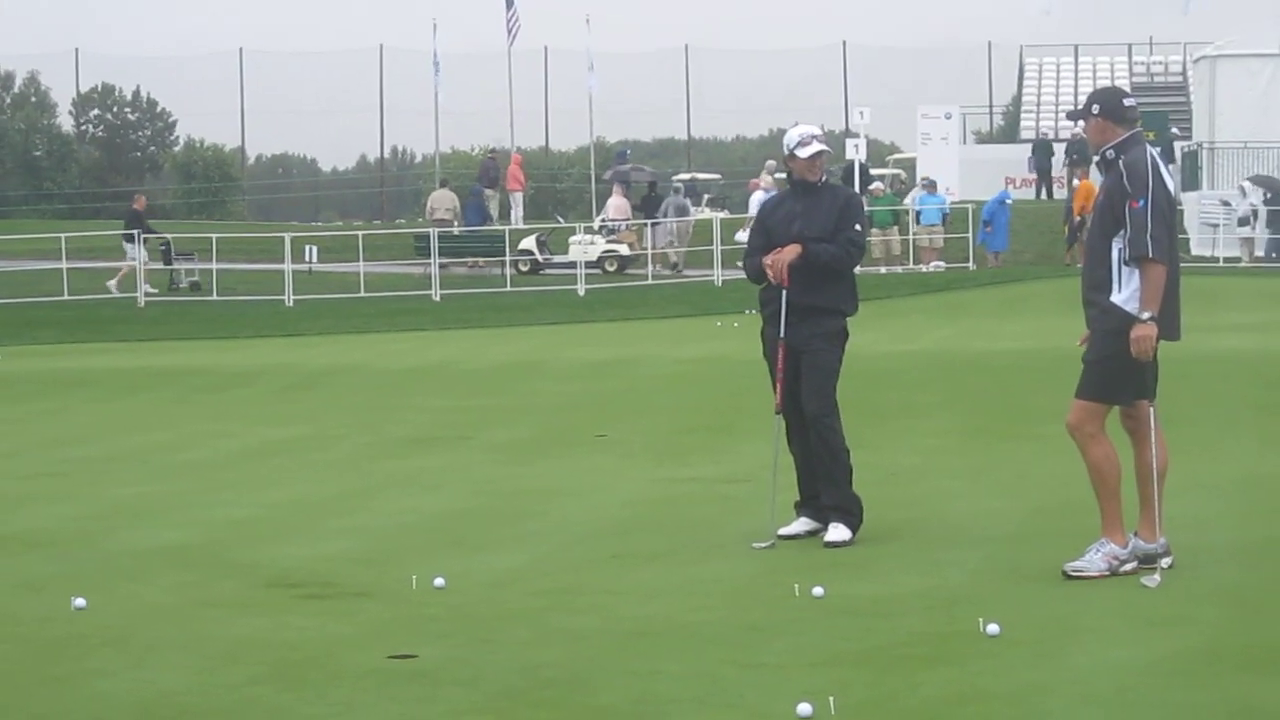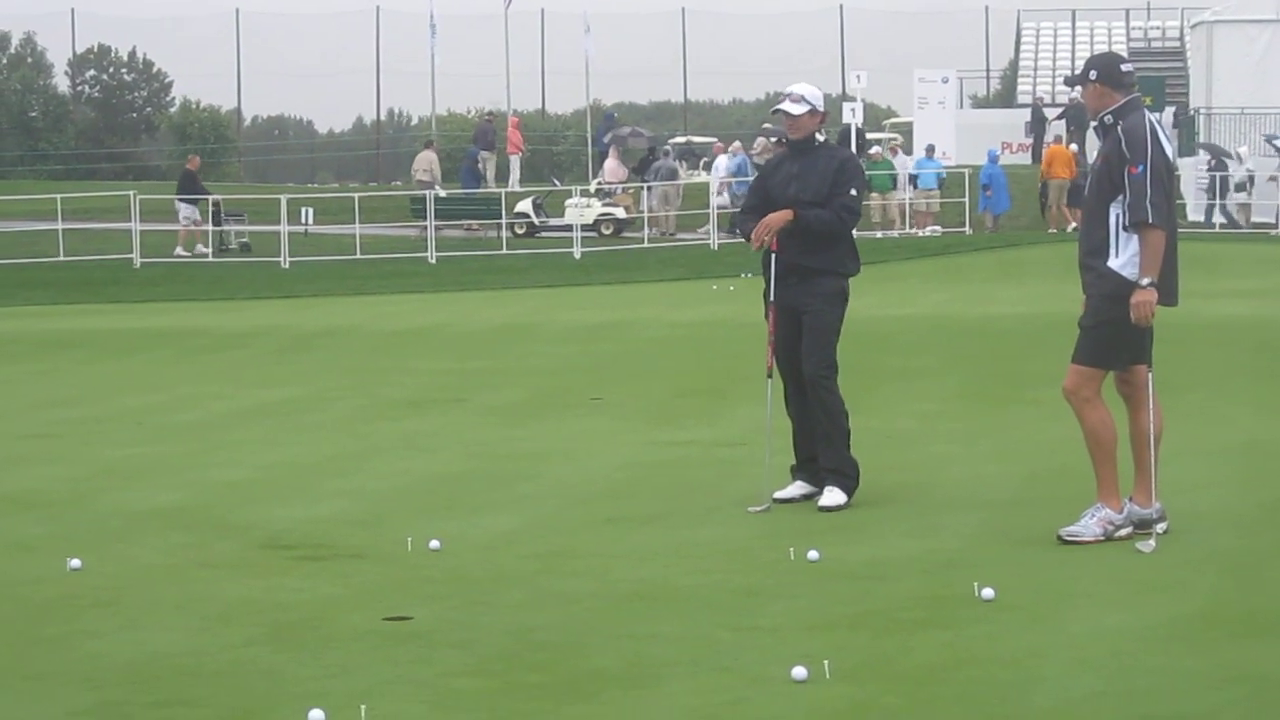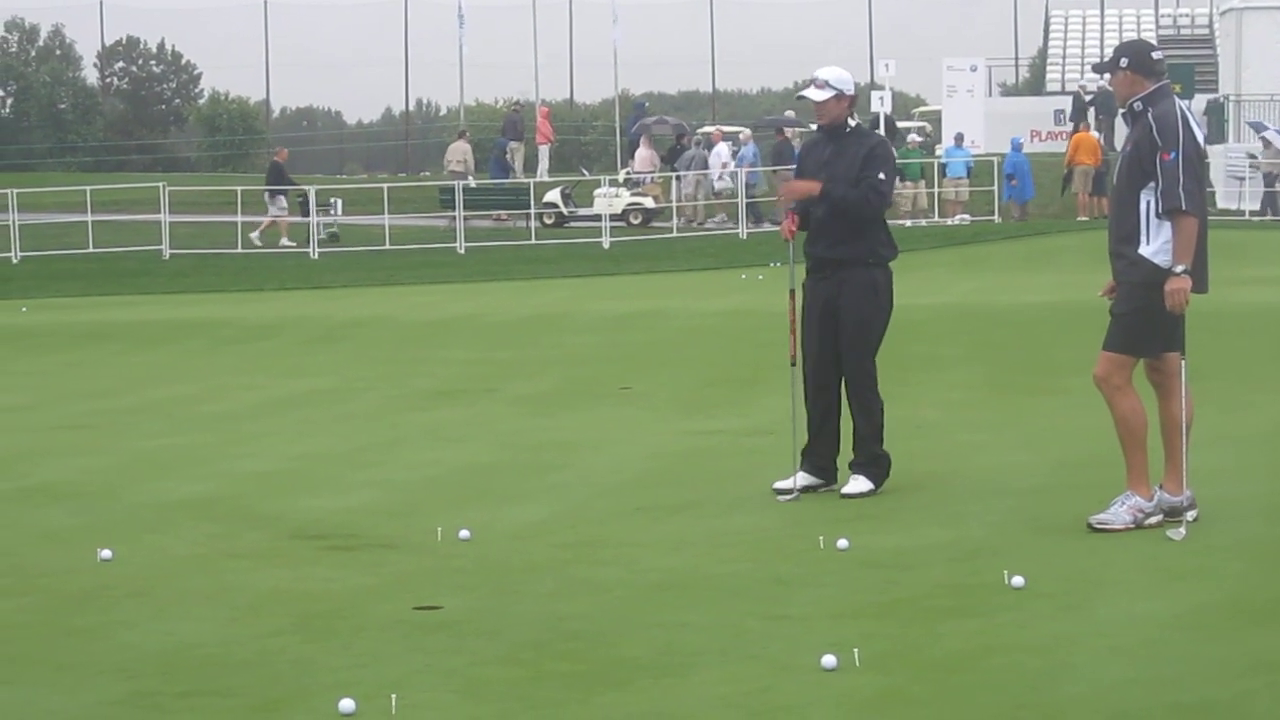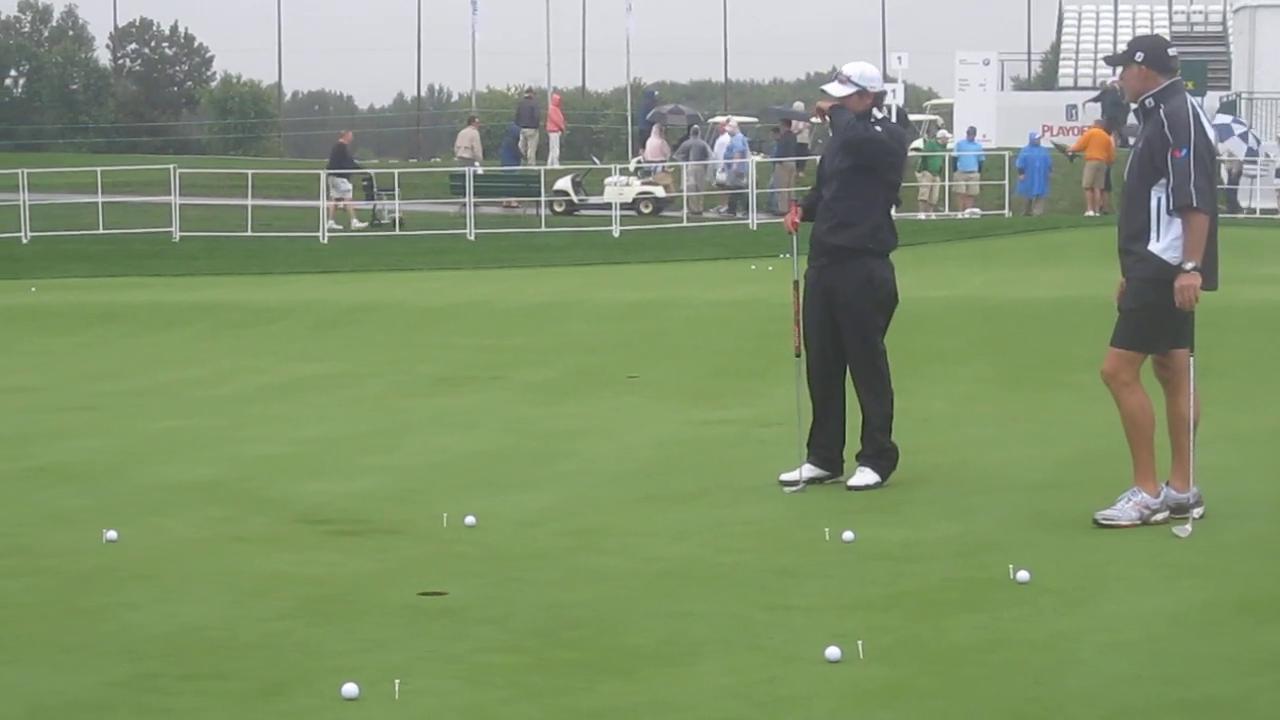
dt=1s
person 1, frame 1
left shoulder: (1136, 166)
right shoulder: (1127, 165)
left elbow: (1154, 249)
left wrist: (1147, 317)
right wrist: (1103, 318)
left hip: (1130, 319)
right hip: (1122, 317)
left knee: (1084, 422)
right knee: (1137, 421)
left ankle: (1116, 543)
right ankle: (1149, 540)
person 1, frame 2
left shoulder: (1135, 133)
right shoulder: (1123, 131)
left elbow: (1153, 215)
left wrist: (1147, 283)
left hip: (1126, 283)
right hip: (1119, 282)
left knee: (1080, 387)
right knee: (1133, 387)
left ankle: (1112, 509)
right ankle: (1144, 506)
person 1, frame 3
left shoulder: (1166, 120)
right shoulder: (1150, 119)
left elbow: (1185, 202)
left wrist: (1181, 270)
right wrist: (1127, 269)
left hip: (1159, 272)
right hip: (1148, 270)
left knee: (1111, 374)
right knee: (1164, 376)
left ankle: (1142, 497)
right ankle: (1174, 494)
person 1, frame 4
left shoulder: (1177, 116)
right shoulder: (1161, 116)
left elbow: (1196, 199)
left wrist: (1191, 267)
right wrist: (1135, 269)
left hip: (1167, 269)
right hip: (1157, 268)
left knee: (1119, 370)
right knee: (1172, 373)
left ankle: (1148, 493)
right ankle: (1181, 491)
person 2, frame 1
left shoulder: (844, 200)
right shoulder: (772, 207)
left elbow: (850, 252)
right elbow: (751, 264)
left wrist: (802, 250)
right wrist: (765, 262)
left hip: (823, 322)
right hip: (778, 323)
left knee: (819, 411)
right knee: (794, 416)
left ankle: (842, 512)
right ankle: (813, 508)
person 2, frame 2
left shoulder: (842, 162)
right shoulder: (774, 166)
left elbow: (843, 218)
right elbow: (748, 213)
left wrist: (792, 216)
right wrist: (755, 232)
left hip: (824, 282)
right hip: (781, 283)
left knee: (818, 373)
right knee: (793, 378)
left ankle: (839, 476)
right ankle: (809, 472)
person 2, frame 3
left shoulder: (873, 147)
right shoulder: (812, 148)
left elbow: (873, 203)
left wrist: (820, 190)
right wrist: (794, 218)
left hip: (863, 274)
right hip: (820, 272)
left knee: (859, 373)
right knee: (817, 375)
left ankle: (870, 467)
right ankle: (817, 466)
person 2, frame 4
left shoulder: (889, 137)
right shoulder: (840, 138)
left elbow: (857, 138)
left wrist: (835, 112)
right wrist: (802, 209)
left hip: (863, 267)
right hip: (824, 262)
left knee: (867, 364)
right knee: (821, 364)
left ankle: (877, 458)
right ankle: (823, 457)
